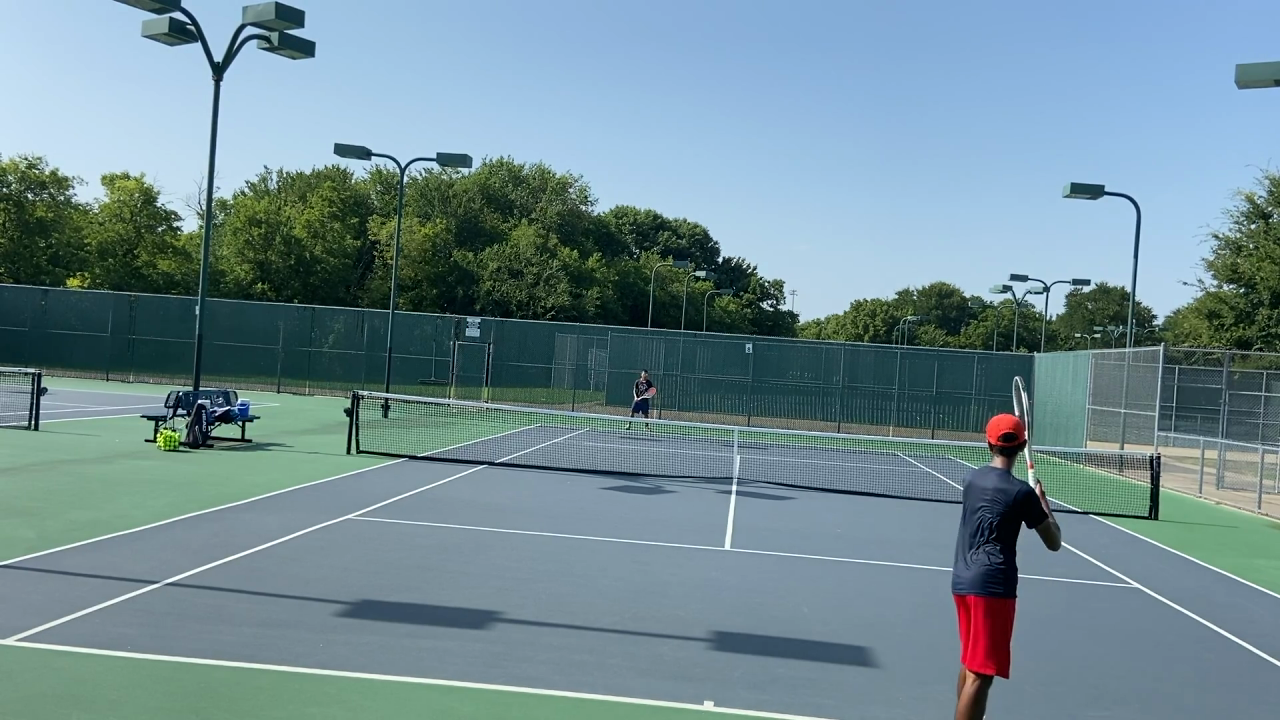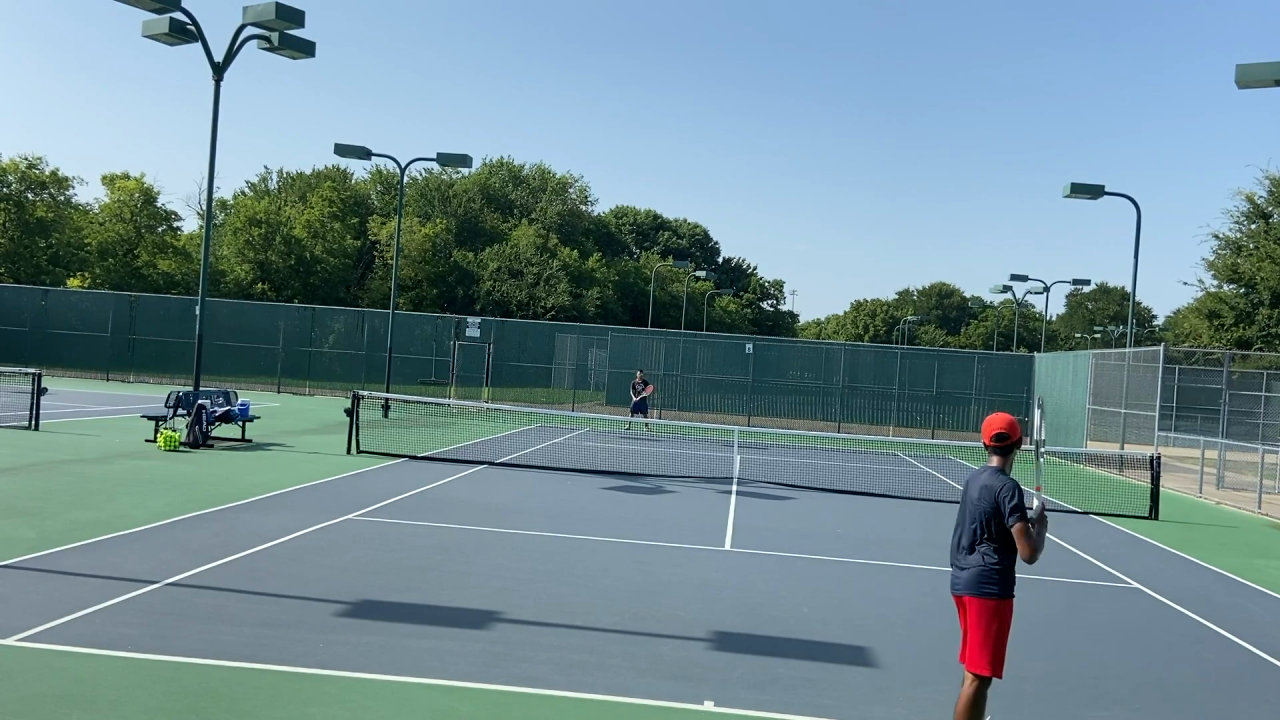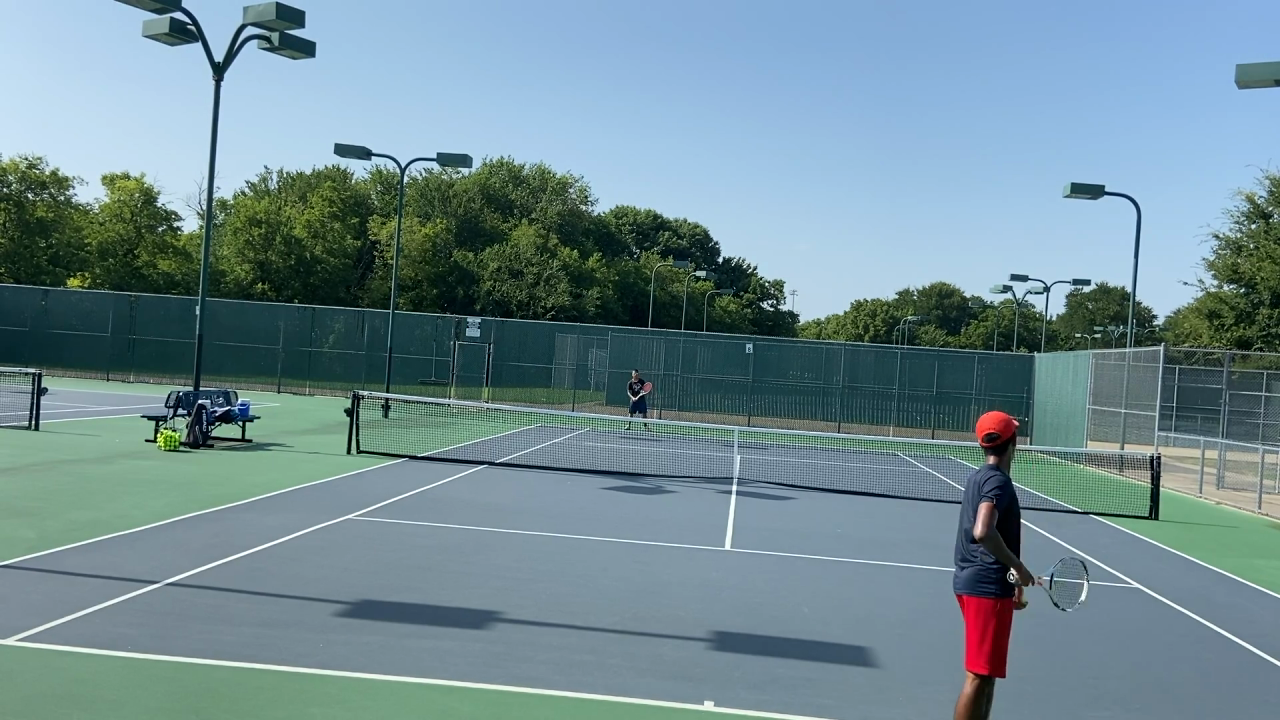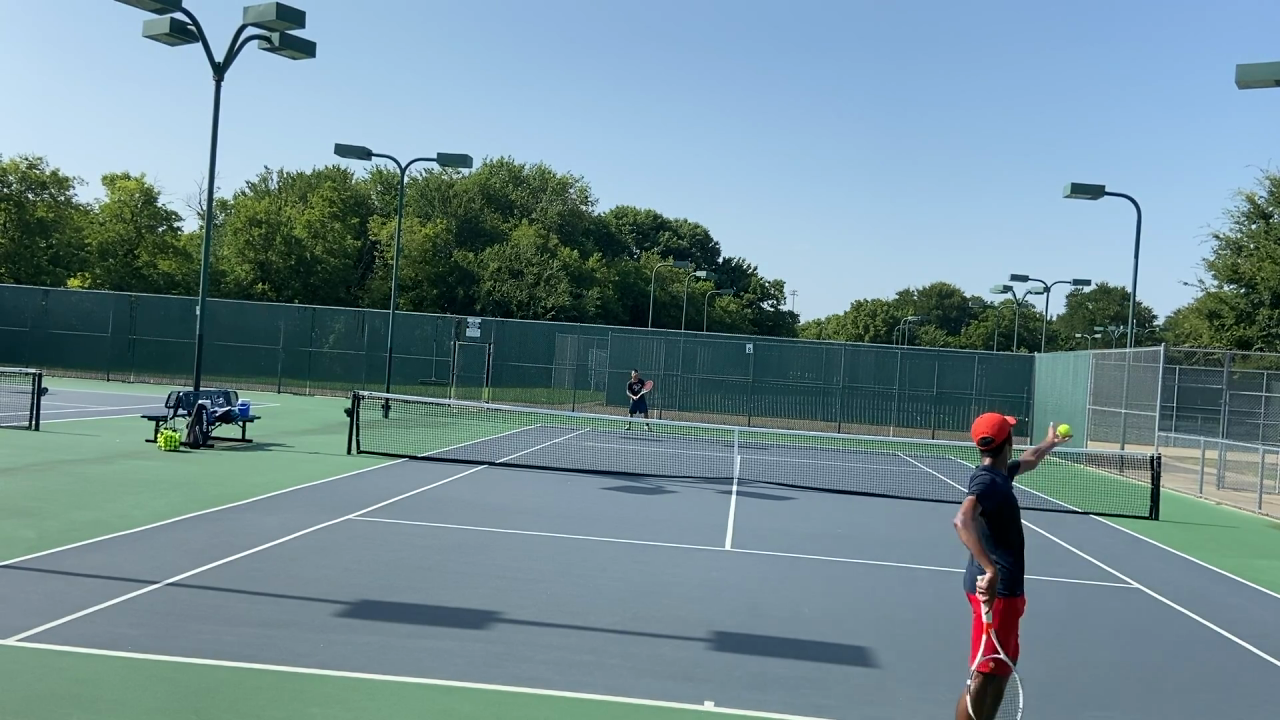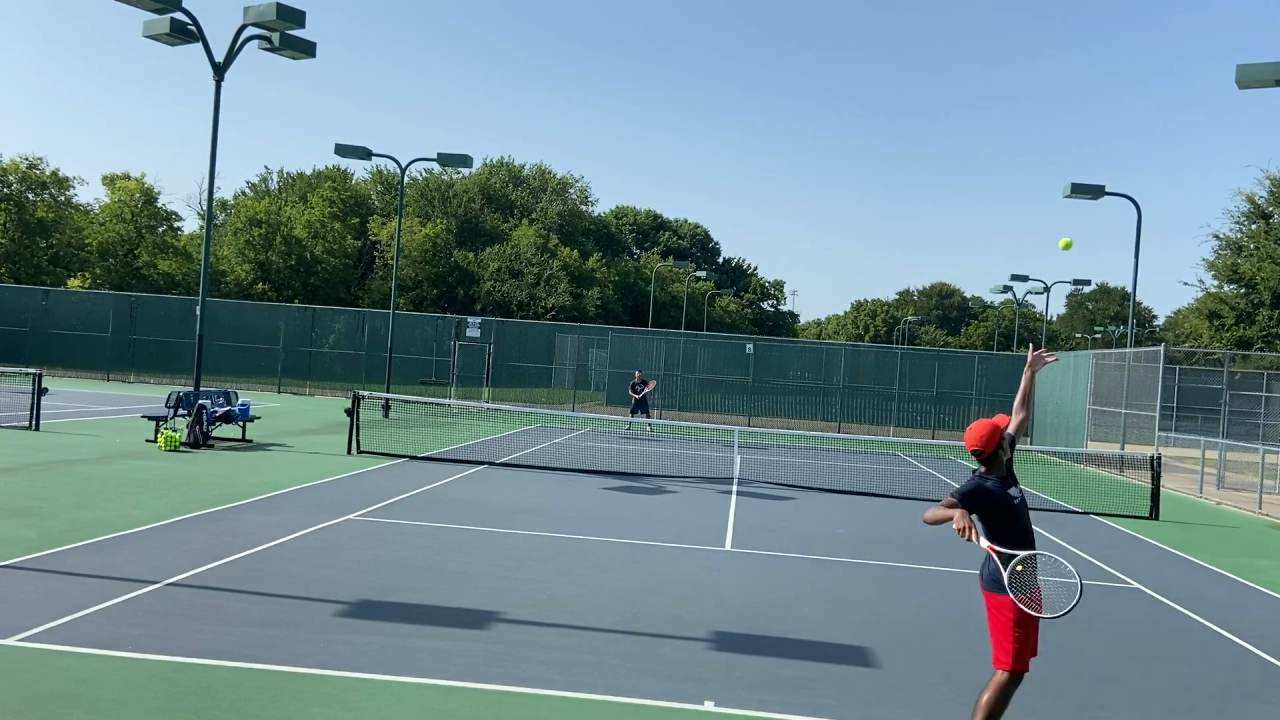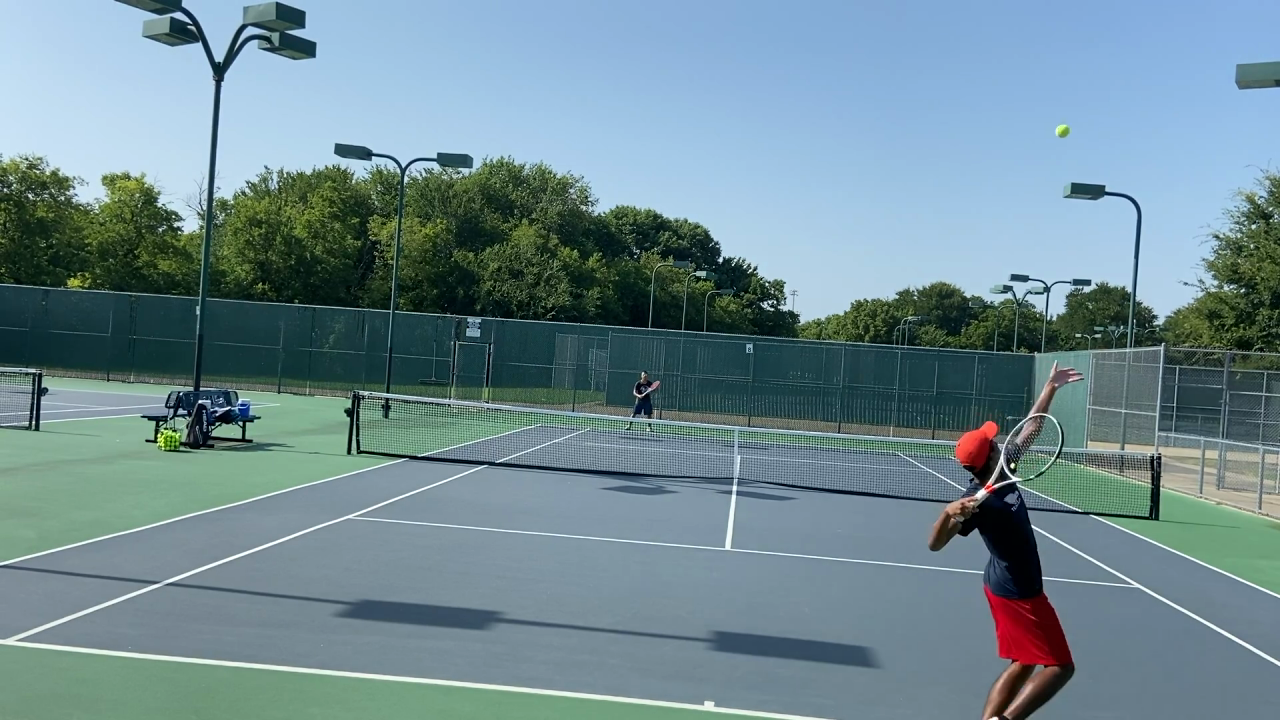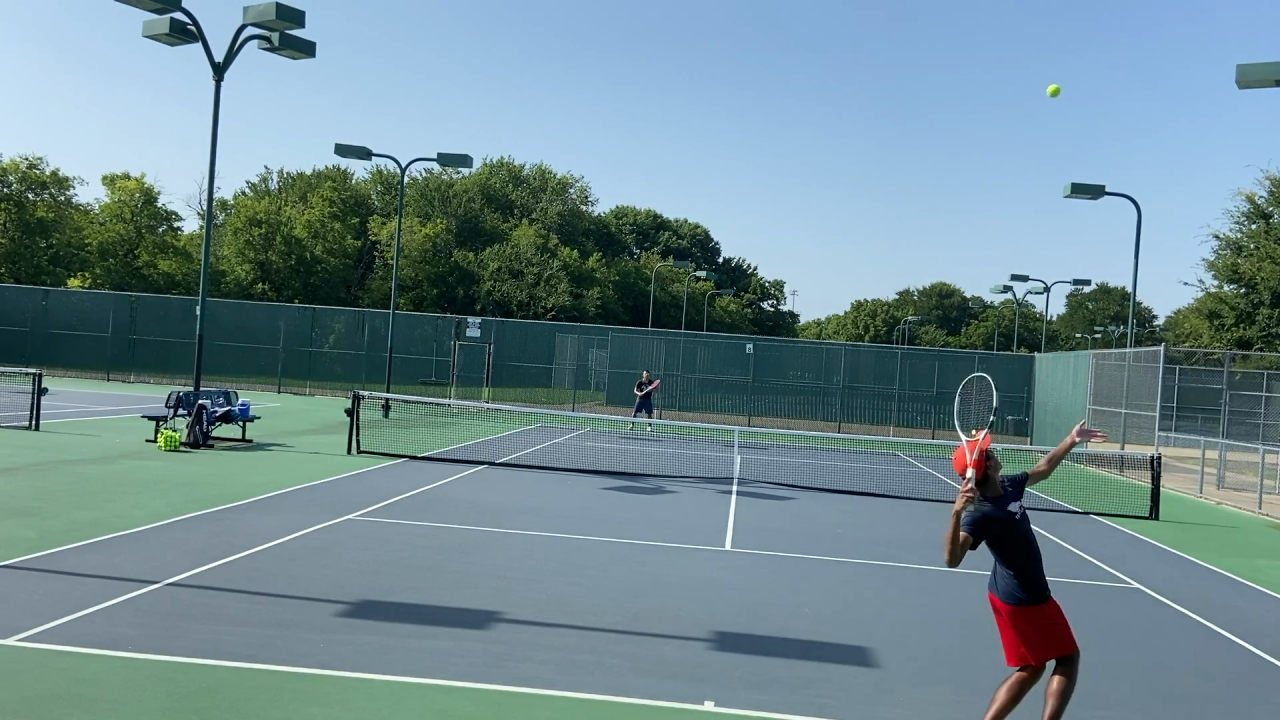
dt=0.2s
person 1, frame 1
left shoulder: (971, 479)
right shoulder: (1021, 492)
right elbow: (1054, 543)
right wrist: (1043, 504)
left hip: (963, 581)
right hip: (993, 586)
left knee: (971, 665)
right knee: (981, 675)
person 1, frame 2
left shoulder: (974, 479)
right shoulder: (1008, 488)
right elbow: (1028, 553)
right wrist: (1040, 526)
left hip: (963, 581)
right hip: (989, 587)
left knee: (973, 668)
right knee: (979, 675)
person 1, frame 3
left shoulder: (980, 476)
right shoulder: (997, 481)
right elbow: (982, 532)
left wrist: (1014, 586)
right wrist: (1018, 567)
left hip: (971, 581)
right hip: (987, 587)
left knee: (984, 670)
right knee: (980, 675)
person 1, frame 4
left shoulder: (1000, 473)
right shoulder: (985, 479)
left elbow: (1027, 460)
right elbow: (962, 521)
left wrist: (1048, 443)
right wrist: (989, 568)
left hip: (1004, 588)
right hip: (994, 590)
left knee: (1002, 666)
right knee: (985, 675)
person 1, frame 5
left shoulder: (1002, 468)
right shoulder: (978, 488)
left elbow: (1020, 416)
right elbow: (930, 514)
left wrist: (1029, 372)
right wrist: (957, 514)
right hip: (1008, 588)
left knee: (1013, 666)
right knee: (1010, 672)
person 1, frame 6
left shoulder: (1001, 471)
right shoulder: (978, 501)
right elbow: (934, 544)
left wrist: (1051, 386)
right wrist: (949, 512)
left hip: (1016, 588)
right hip: (1018, 593)
left knee: (1023, 665)
right knee: (1059, 668)
person 1, frame 7
left shoulder: (1006, 486)
right shoulder: (980, 514)
left elbow: (1041, 470)
right elbow: (953, 559)
left wrist: (1073, 439)
right wrist: (956, 512)
left hip: (1009, 593)
right hip: (1026, 597)
left knee: (1028, 668)
right knee: (1067, 659)
